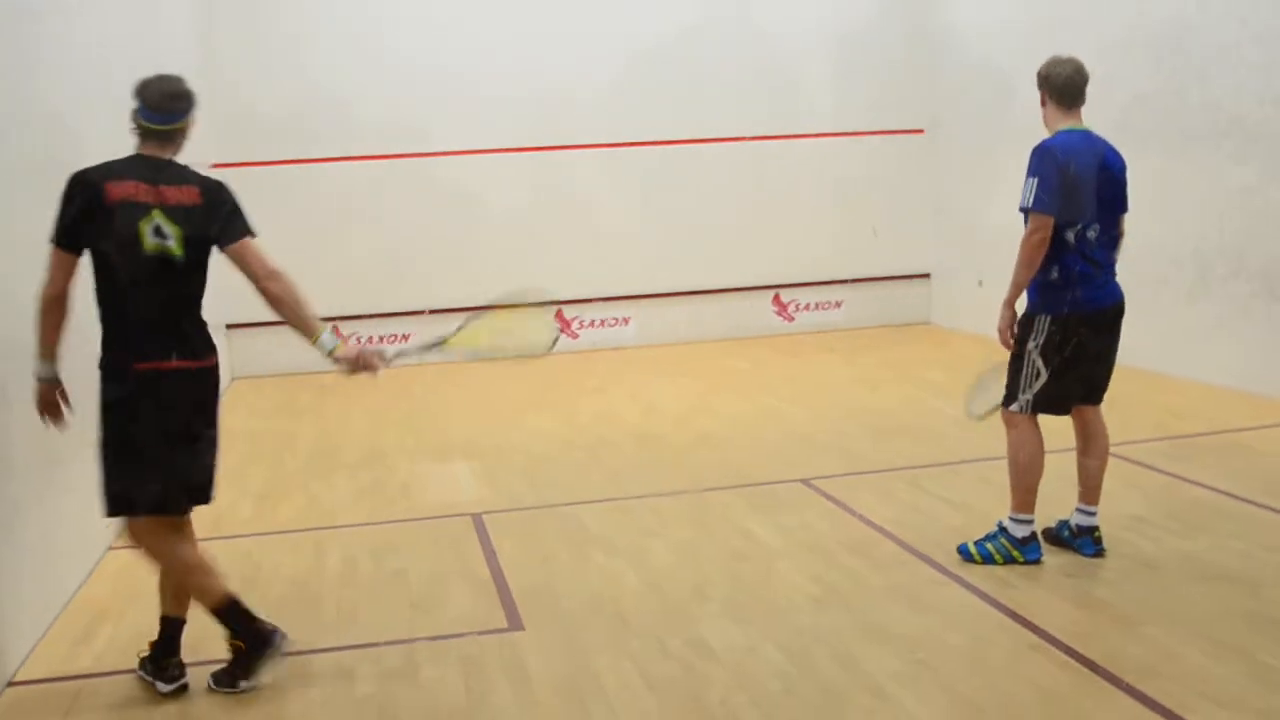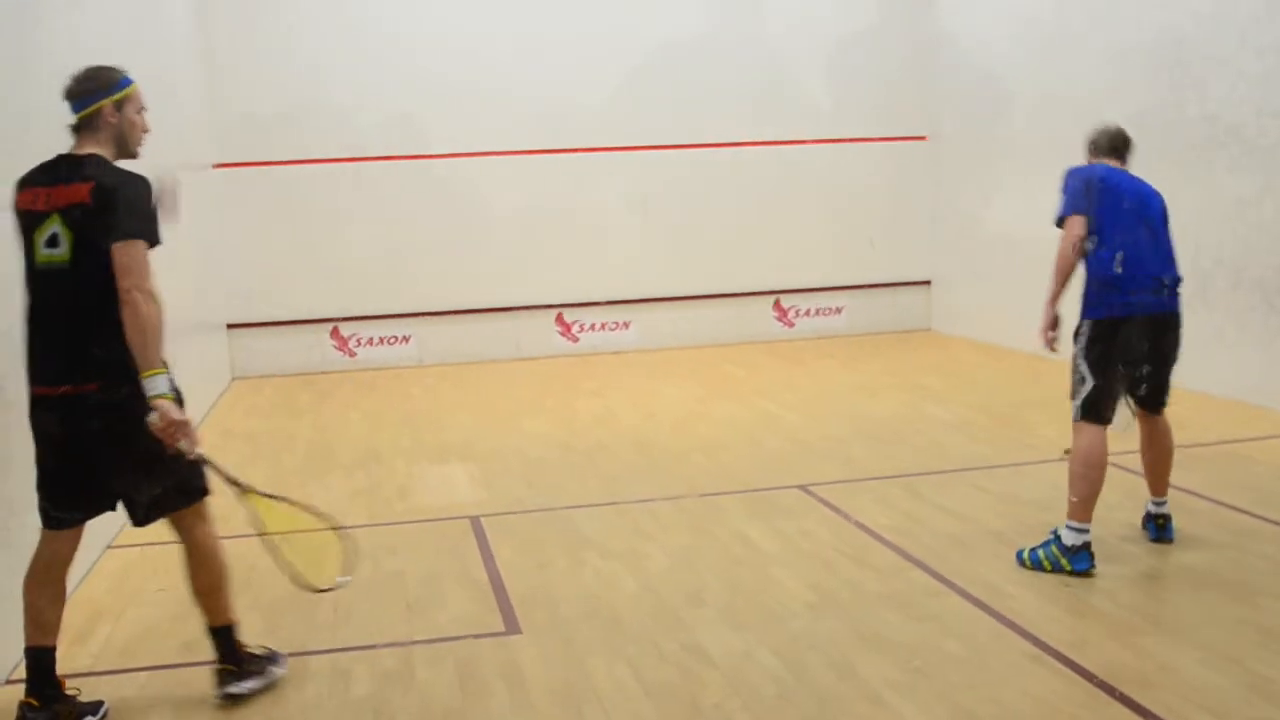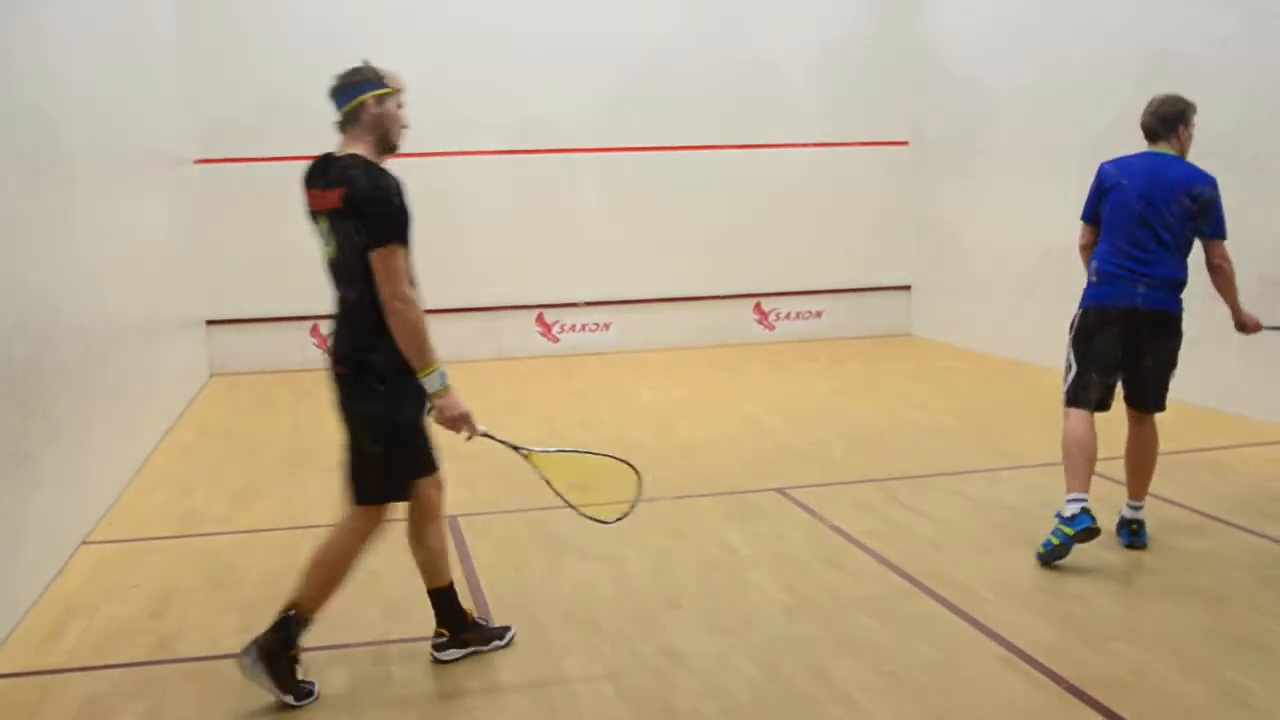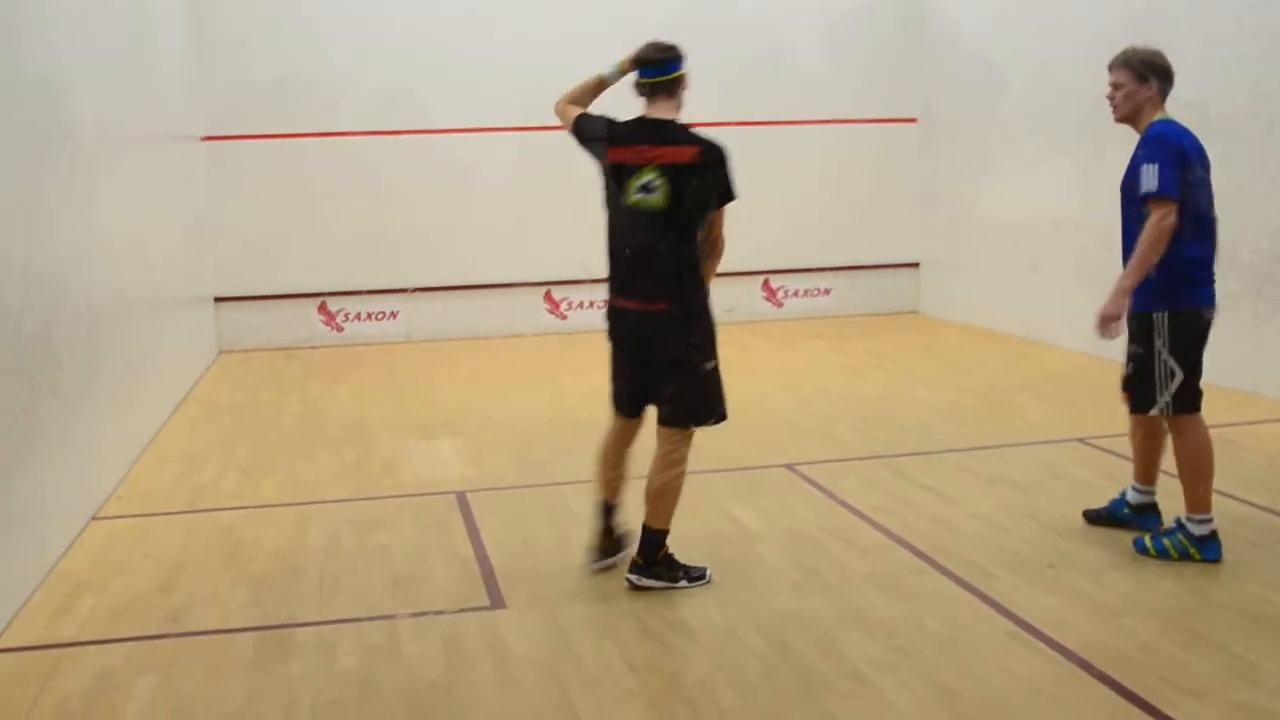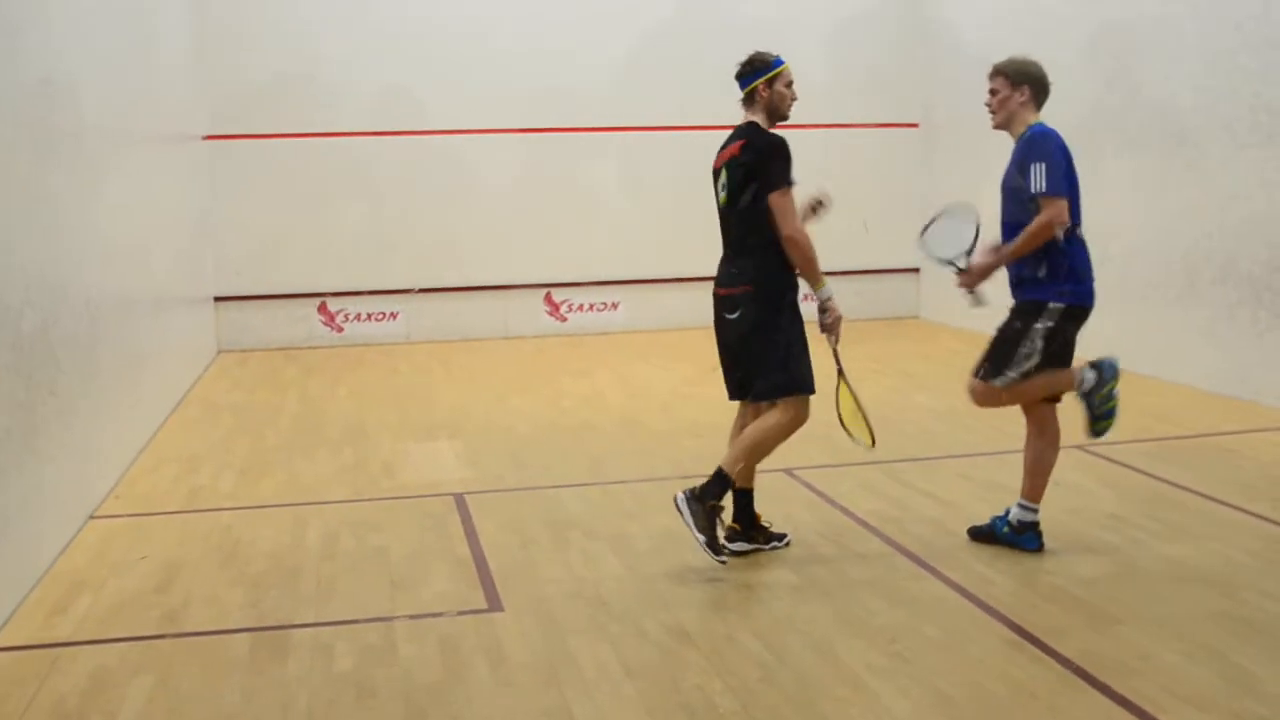
dt=1s
person 1, frame 1
left shoulder: (89, 186)
right shoulder: (210, 194)
left elbow: (55, 293)
right elbow: (267, 277)
left wrist: (46, 369)
right wrist: (327, 344)
left hip: (133, 380)
right hip: (196, 374)
left knee: (146, 528)
right knee: (173, 515)
left ankle: (249, 631)
right ankle: (166, 654)
person 1, frame 2
left shoulder: (30, 188)
right shoulder: (122, 187)
right elbow: (136, 294)
right wrist: (160, 392)
left hip: (52, 392)
right hip: (119, 390)
left knee: (58, 536)
right knee: (193, 518)
right ankle: (233, 661)
person 1, frame 3
left shoulder: (322, 176)
right shoulder: (376, 188)
right elbow: (396, 299)
left wrist: (378, 92)
right wrist: (439, 385)
left hip: (358, 364)
right hip: (381, 372)
left knee: (425, 494)
right knee: (366, 517)
left ankle: (454, 624)
right ankle: (276, 646)
person 1, frame 4
left shoulder: (612, 140)
right shoulder: (707, 154)
left elbow: (564, 107)
right elbow: (714, 244)
left wrist: (616, 69)
left hip: (625, 307)
right hip: (679, 310)
left knee: (625, 421)
right knee: (676, 434)
left ankle: (606, 535)
right ankle: (650, 559)
person 1, frame 5
left shoulder: (729, 150)
right shoulder: (768, 145)
right elbow: (788, 232)
left wrist: (802, 213)
right wrist: (823, 295)
left hip: (734, 294)
right hip: (760, 296)
left knee: (754, 407)
right knee: (789, 408)
left ankle: (743, 524)
right ankle: (704, 498)
person 2, frame 1
left shoulder: (1050, 153)
right shoulder: (1110, 155)
left elbow: (1039, 234)
right elbow: (1117, 230)
left wrist: (1008, 303)
left hip: (1059, 307)
right hip: (1104, 302)
left knee: (1019, 412)
right knee: (1087, 409)
left ankle: (1019, 534)
right ankle: (1085, 525)
person 2, frame 2
left shoulder: (1082, 177)
right shoulder: (1149, 193)
left elbow: (1075, 236)
left wrist: (1052, 304)
left hip: (1113, 304)
right hip: (1164, 305)
left knee: (1090, 420)
right knee: (1151, 411)
left ankle: (1074, 542)
right ankle: (1159, 515)
person 2, frame 3
left shoulder: (1110, 171)
right shoulder: (1200, 184)
left elbow: (1086, 242)
right elbow: (1216, 260)
right wrist: (1237, 313)
left hip: (1105, 303)
right hip: (1161, 311)
left knee: (1080, 407)
right knee: (1142, 415)
left ankle: (1076, 511)
right ankle: (1132, 518)
person 2, frame 4
left shoulder: (1157, 141)
right shoulder: (1180, 140)
left elbow: (1163, 218)
right elbow: (1202, 222)
left wrist: (1121, 289)
right wrist: (1181, 293)
left hip: (1167, 301)
right hip: (1172, 298)
left knee: (1179, 412)
right knee: (1144, 402)
left ankle: (1200, 531)
right ankle: (1140, 502)
person 2, frame 5
left shoulder: (1040, 141)
right shoulder: (1028, 147)
left elbow: (1056, 218)
left wrist: (992, 262)
right wrist: (991, 263)
left hip: (1055, 296)
right hip: (1044, 296)
left knee: (986, 388)
right knee: (1038, 408)
left ankle: (1089, 378)
right ankle: (1024, 521)
